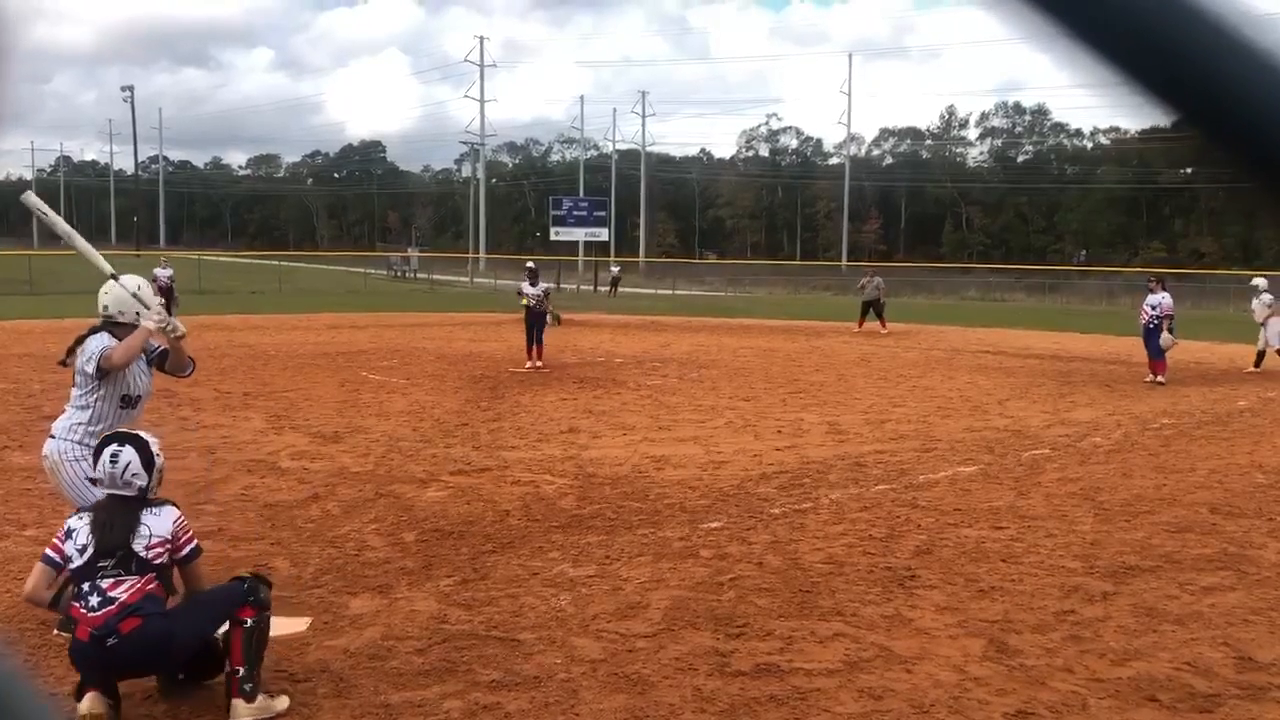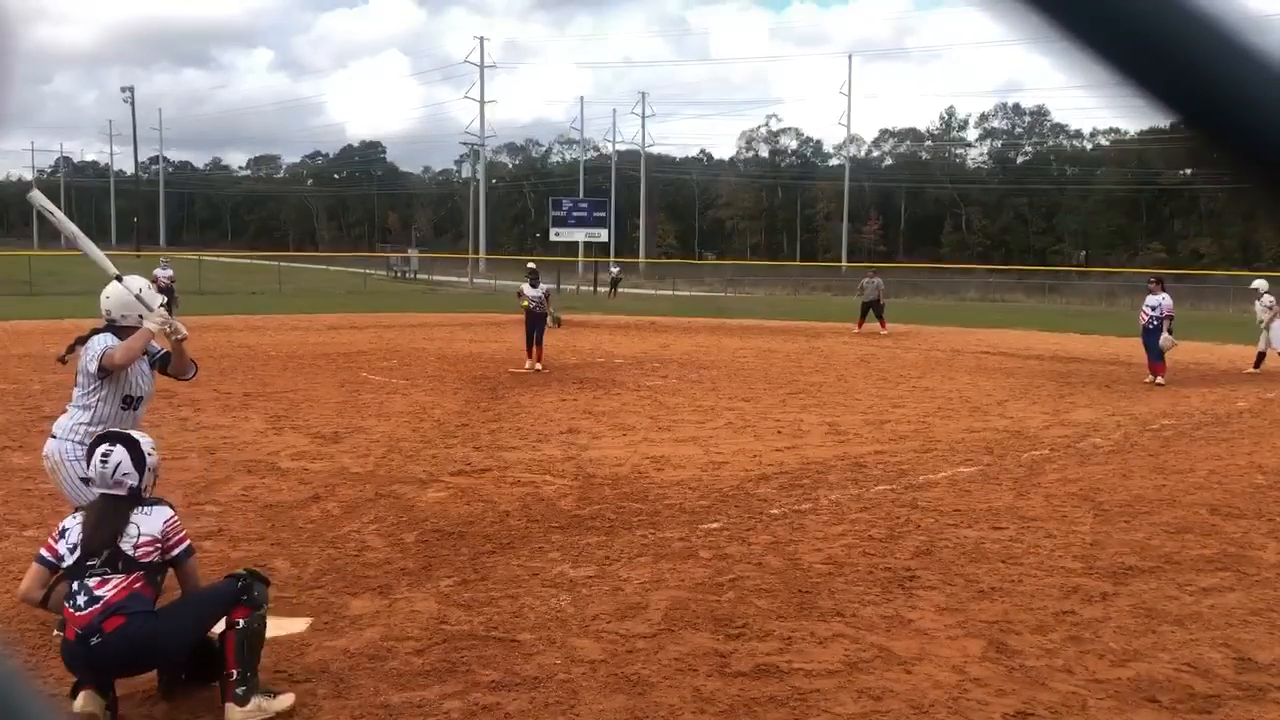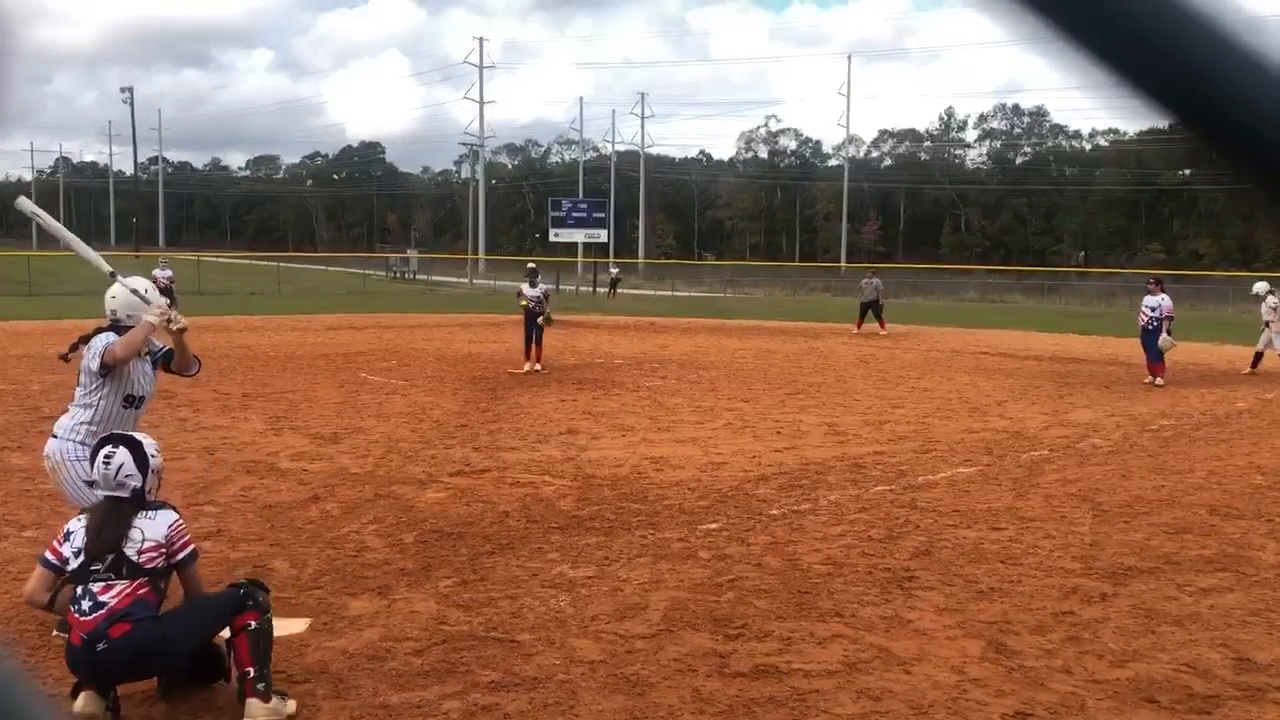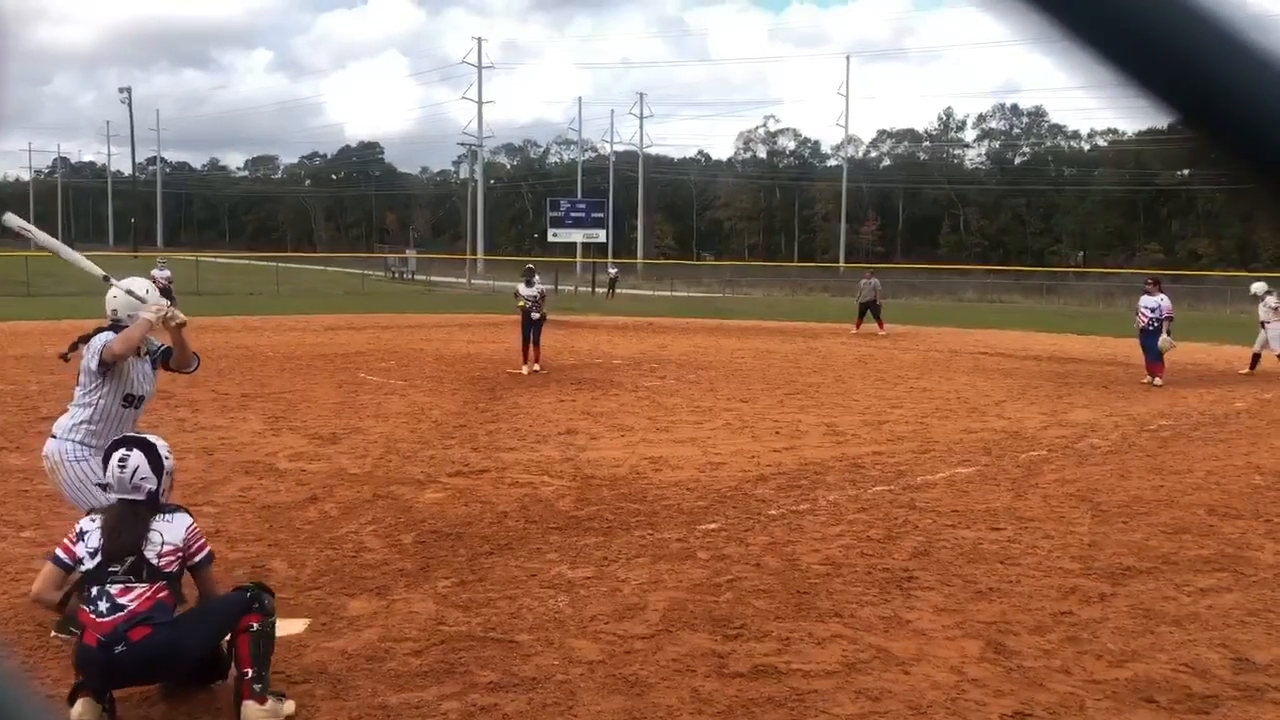
dt=0.2s
person 1, frame 1
left shoulder: (76, 523)
right shoulder: (167, 517)
left elbow: (33, 591)
right elbow: (198, 591)
left wrist: (82, 609)
left hip: (90, 658)
right hip: (151, 646)
right knee: (251, 590)
left ankle: (95, 692)
right ankle: (244, 696)
person 1, frame 2
left shoulder: (71, 523)
right shoulder: (160, 516)
left elbow: (28, 591)
right elbow: (193, 591)
left hip: (79, 658)
right hip: (137, 645)
right knee: (245, 587)
left ankle: (93, 690)
person 1, frame 3
left shoulder: (76, 525)
right shoulder: (164, 520)
left elbow: (34, 594)
right elbow: (196, 595)
left wrist: (83, 612)
left hip: (84, 660)
right hip: (142, 651)
right knee: (249, 595)
left ankle: (93, 691)
person 1, frame 4
left shoulder: (88, 526)
right shoulder: (179, 523)
left elbow: (41, 592)
right elbow: (210, 597)
left wrist: (91, 612)
left hip: (96, 662)
right hip: (156, 656)
right knee: (253, 599)
person 2, frame 1
left shoulder: (142, 348)
right shoulder: (98, 344)
left elbow: (182, 368)
right elbow: (117, 362)
left wrist: (174, 339)
right wrist: (149, 327)
right hip: (73, 451)
person 2, frame 2
left shoulder: (145, 348)
right shoulder: (101, 343)
left elbow: (184, 372)
right elbow: (119, 360)
left wrist: (176, 341)
right wrist: (152, 328)
right hip: (73, 450)
person 2, frame 3
left shoulder: (148, 348)
right shoulder: (104, 343)
left elbow: (187, 367)
right elbow: (120, 353)
left wrist: (177, 334)
right wrist: (152, 321)
right hip: (74, 451)
person 2, frame 4
left shoulder: (147, 346)
right shoulder: (104, 342)
left elbow: (185, 363)
right elbow: (117, 351)
left wrist: (176, 331)
right wrist: (149, 319)
left hip: (106, 451)
right hip: (73, 450)
